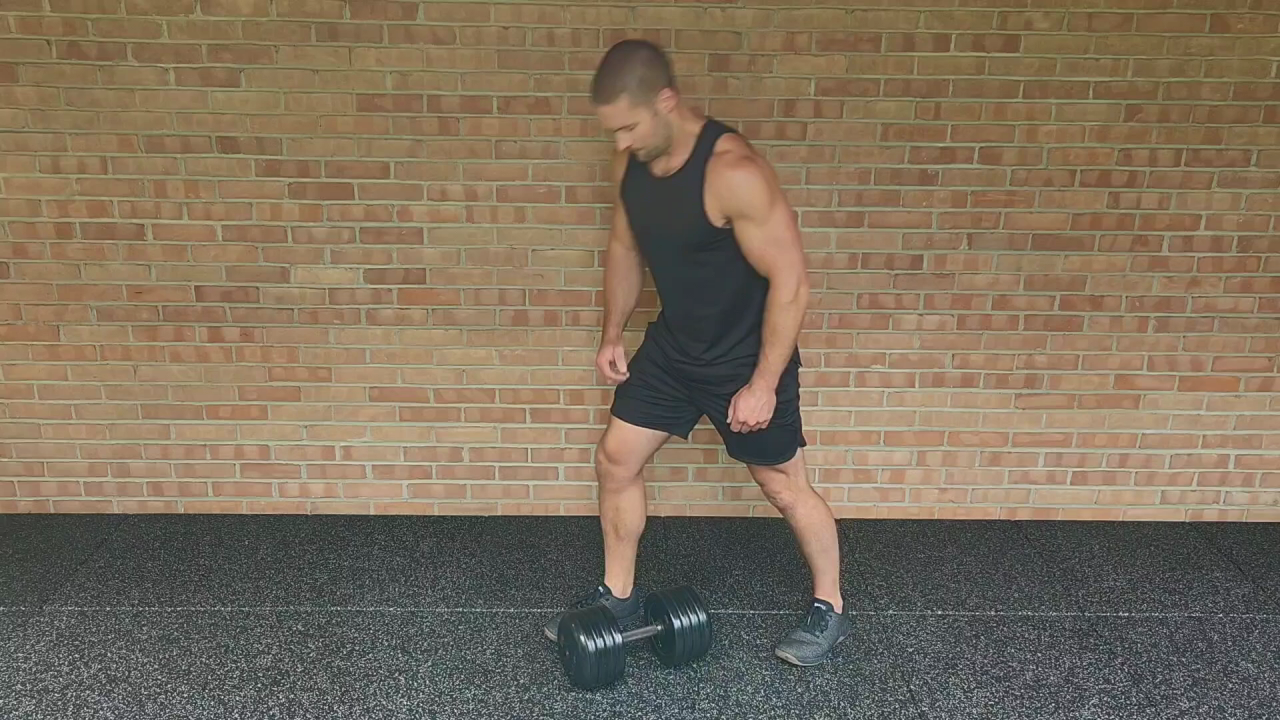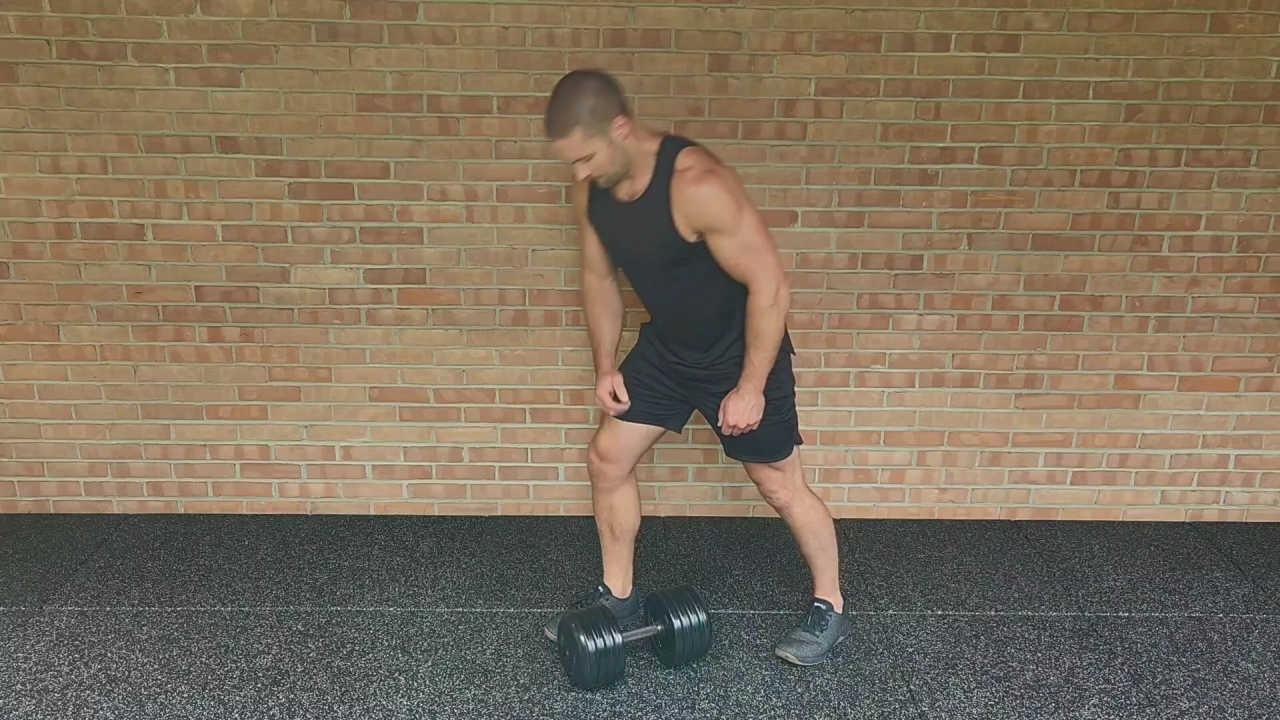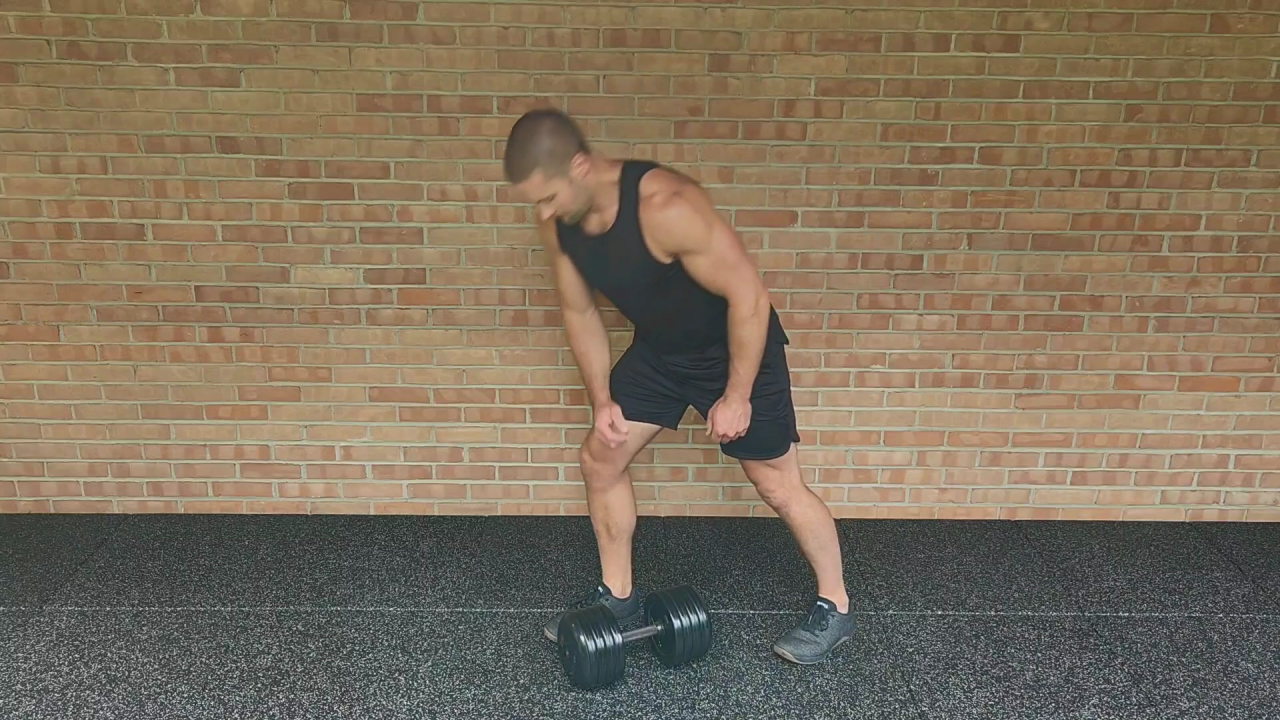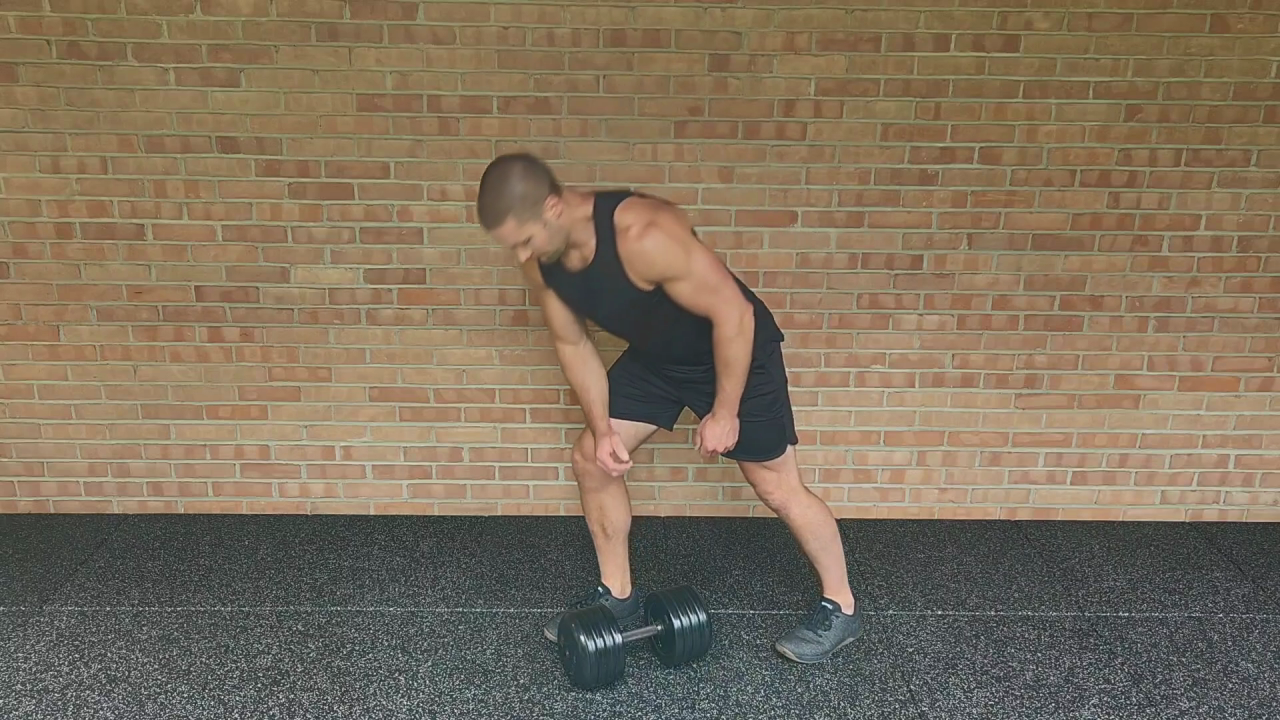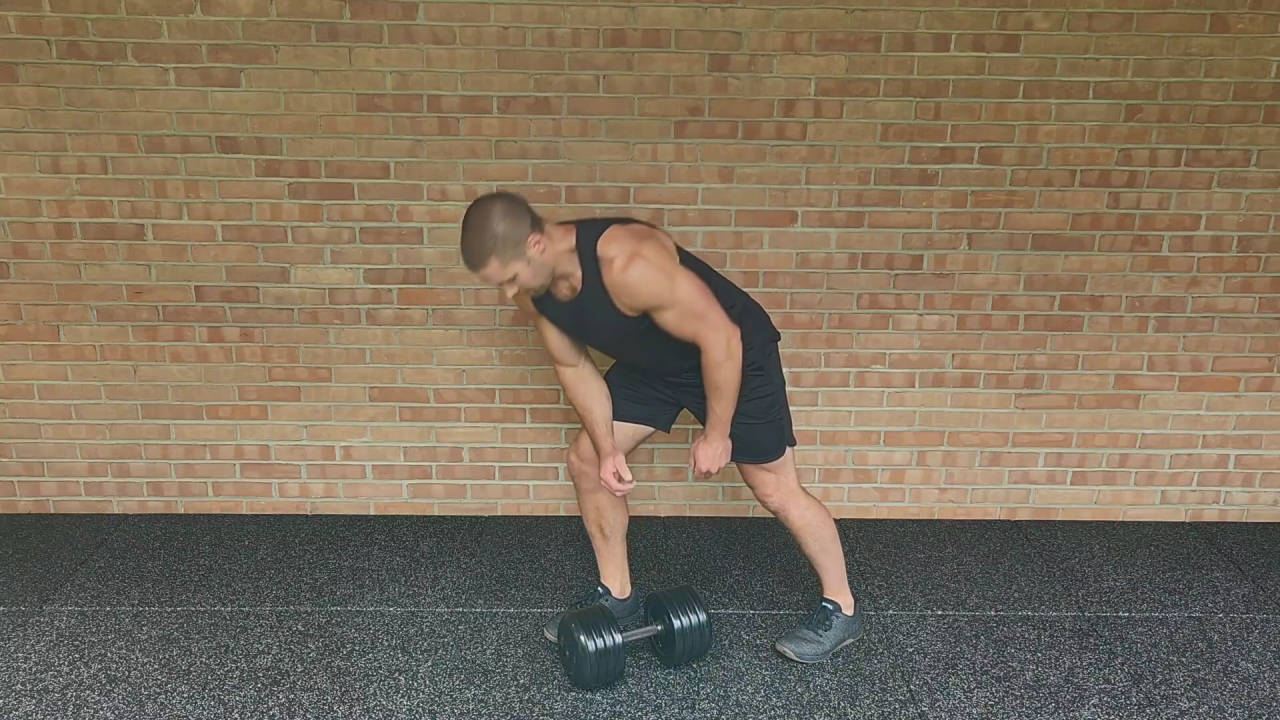
dt=0.1s
person 1, frame 1
left shoulder: (734, 172)
right shoulder: (631, 166)
left elbow: (790, 281)
right elbow: (623, 251)
left wrist: (765, 383)
right wrist: (611, 335)
left hip: (746, 354)
right hip: (673, 345)
left knee: (783, 486)
right knee: (615, 461)
left ankle: (830, 607)
right ankle: (618, 595)
person 1, frame 2
left shoulder: (699, 186)
right shoulder: (592, 188)
left elbow: (770, 287)
right elbow: (598, 277)
left wrist: (750, 388)
right wrist: (605, 364)
left hip: (736, 351)
right hip: (665, 346)
left knee: (779, 485)
right knee: (607, 458)
left ankle: (829, 607)
right ankle: (617, 596)
person 1, frame 3
left shoulder: (665, 206)
right shoulder: (558, 224)
left elbow: (750, 296)
right elbow: (580, 310)
left wrist: (736, 397)
right wrist: (602, 400)
left hip: (739, 343)
right hip: (661, 351)
left knee: (776, 486)
right knee: (600, 458)
left ankle: (834, 606)
right ankle: (618, 595)
person 1, frame 4
left shoulder: (644, 236)
right shoulder: (542, 260)
left elbow: (733, 315)
right elbow: (571, 343)
left wrist: (724, 413)
right wrist: (602, 428)
left hip: (733, 354)
right hip: (654, 356)
left knee: (777, 487)
right knee: (590, 461)
left ankle: (840, 606)
right ankle: (617, 595)
person 1, frame 5
left shoulder: (627, 263)
right shoulder: (534, 284)
left elbow: (720, 337)
right elbow: (573, 365)
left wrist: (716, 434)
right wrist: (607, 446)
left hip: (733, 353)
right hip: (653, 360)
left knee: (776, 491)
right knee: (585, 461)
left ankle: (842, 608)
right ankle: (617, 595)
